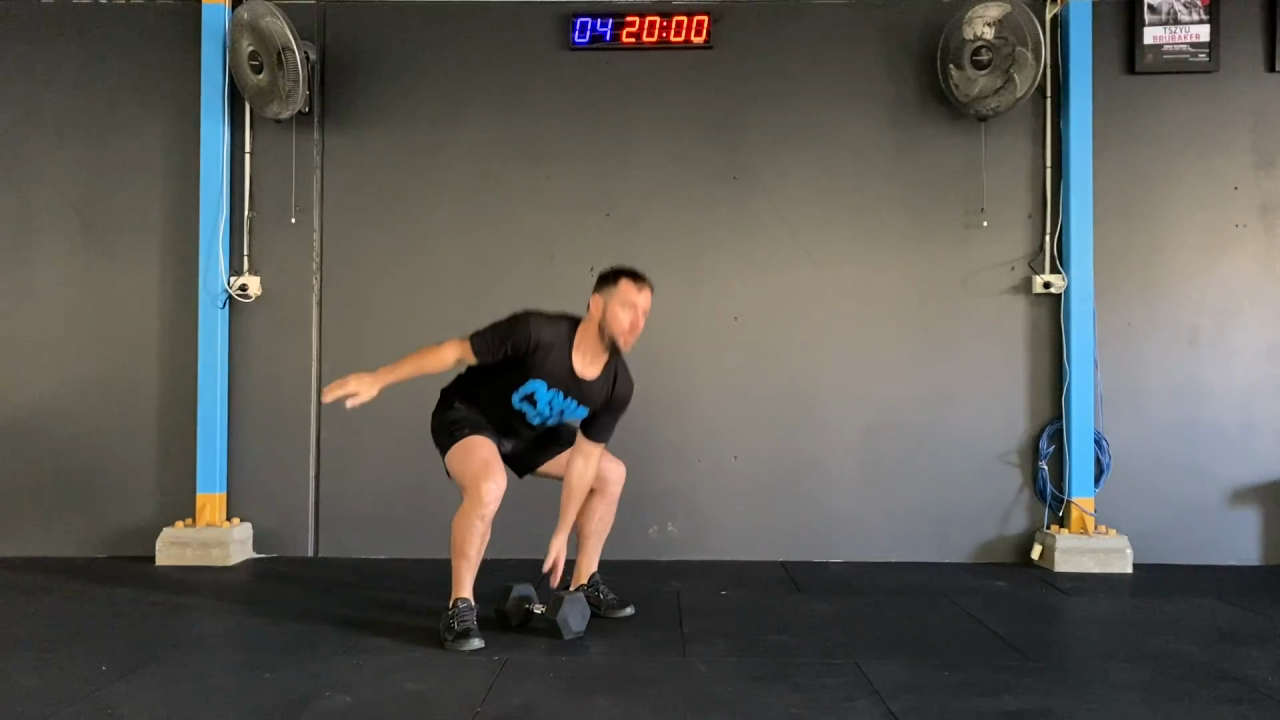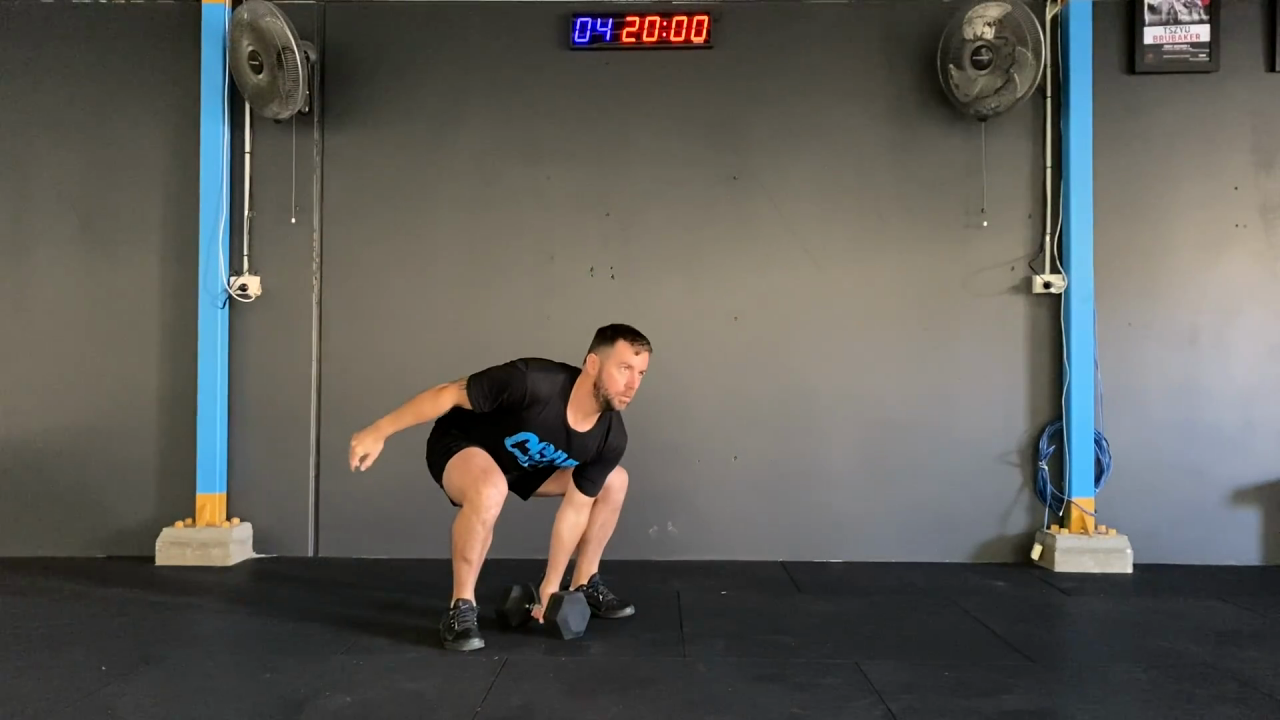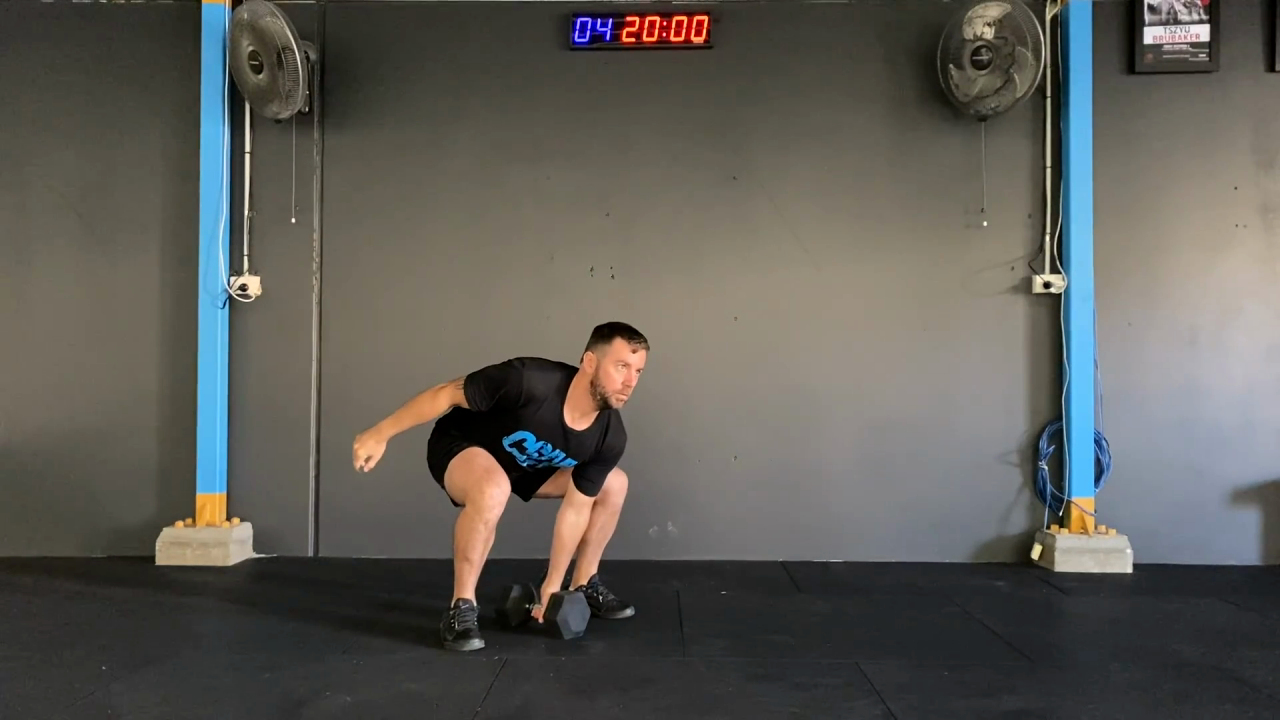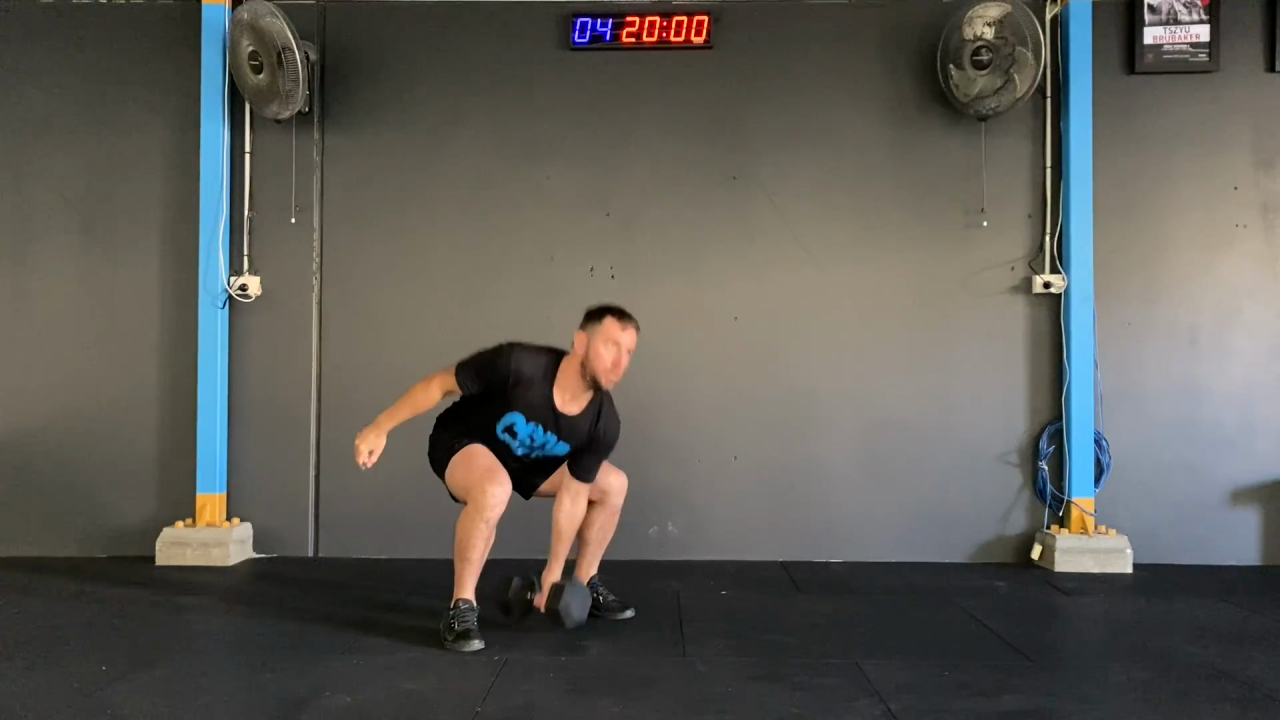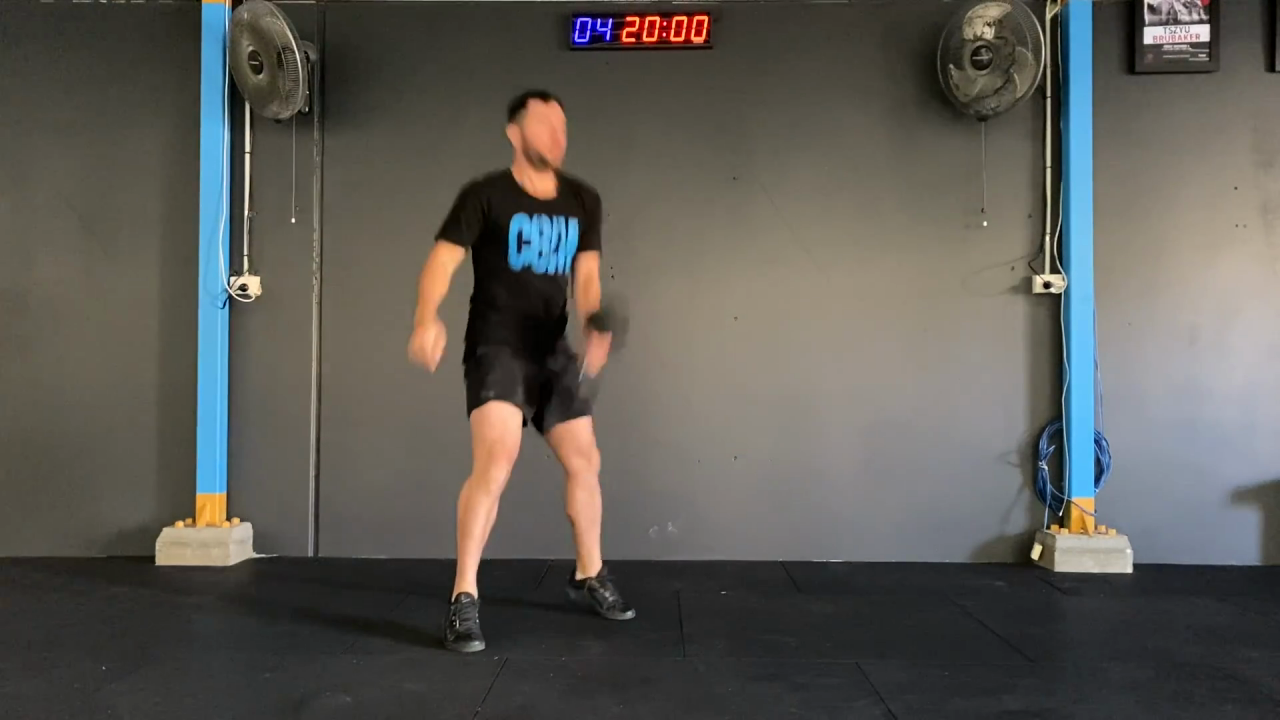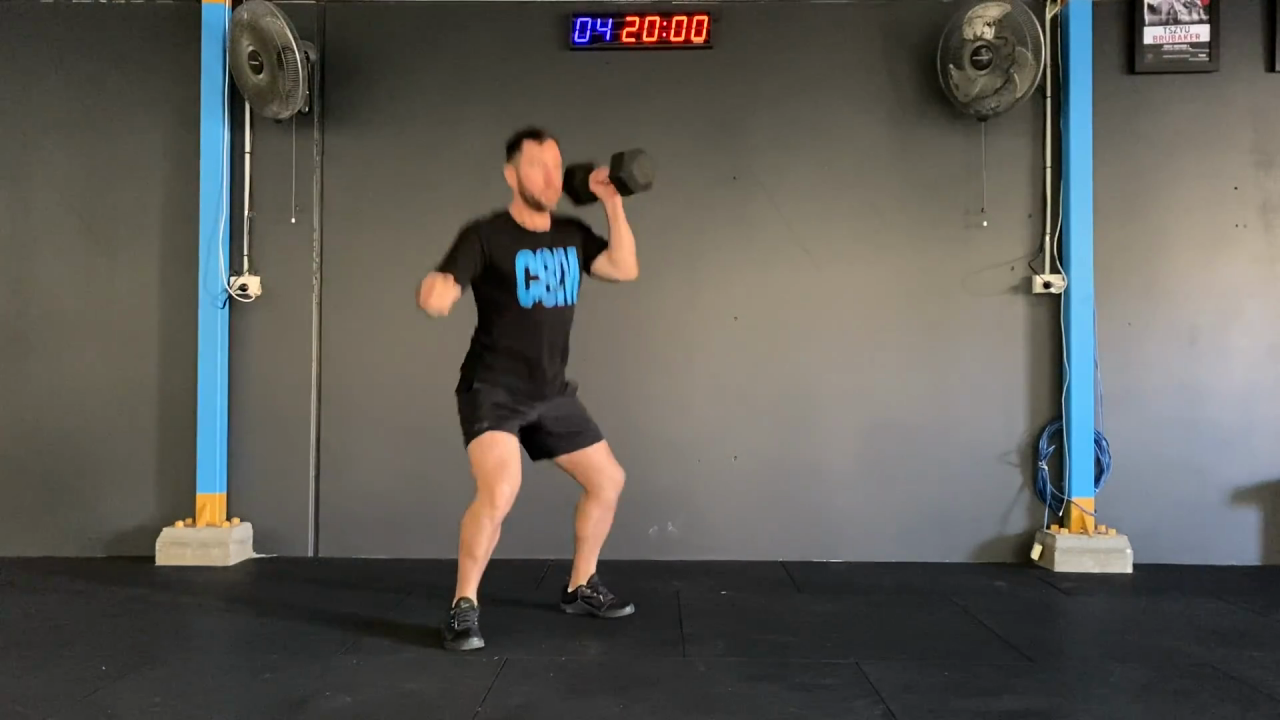
dt=0.4s
person 1, frame 1
left shoulder: (617, 386)
right shoulder: (537, 334)
left elbow: (585, 457)
right elbow: (456, 350)
left wrist: (561, 535)
right wrist: (378, 379)
left hip: (528, 431)
right hip: (468, 414)
left knee: (611, 475)
right knee: (488, 487)
left ankle: (585, 583)
right ankle: (460, 607)
person 1, frame 2
left shoulder: (610, 439)
right shoulder: (533, 383)
left elbow: (576, 507)
right elbow: (449, 394)
left wrist: (551, 585)
right wrist: (380, 431)
left hip: (523, 463)
right hip: (461, 444)
left knee: (614, 482)
right knee: (489, 491)
left ankle: (584, 585)
right ankle: (461, 608)
person 1, frame 3
left shoulder: (609, 437)
right shoulder: (529, 381)
left elbow: (577, 506)
right elbow: (446, 394)
left wrist: (552, 586)
right wrist: (381, 433)
left hip: (524, 463)
right hip: (460, 446)
left knee: (614, 485)
right knee: (492, 490)
left ankle: (583, 585)
right ankle: (462, 608)
person 1, frame 4
left shoulder: (602, 422)
right shoulder: (518, 366)
left elbow: (573, 493)
right elbow: (440, 383)
left wrist: (554, 573)
right wrist: (379, 429)
left hip: (523, 459)
right hip: (460, 442)
left knee: (613, 485)
right knee: (494, 489)
left ankle: (585, 585)
right ankle: (462, 608)
person 1, frame 5
left shoulder: (583, 199)
right shoulder: (486, 195)
left elbow: (587, 272)
right elbow: (443, 259)
left wrist: (594, 322)
right wrist: (426, 318)
left hip: (552, 353)
right hip: (497, 350)
left knee: (583, 464)
right knee: (494, 466)
left ankle: (589, 576)
right ankle: (464, 599)
person 1, frame 6
left shoulder: (570, 234)
right shoulder: (487, 236)
left elbow: (624, 269)
right elbow: (437, 295)
left wrist: (613, 204)
right wrist: (435, 292)
left hip: (550, 392)
right hip: (493, 389)
left knee: (608, 480)
right knee: (499, 494)
left ankle: (581, 586)
right ankle: (464, 605)
